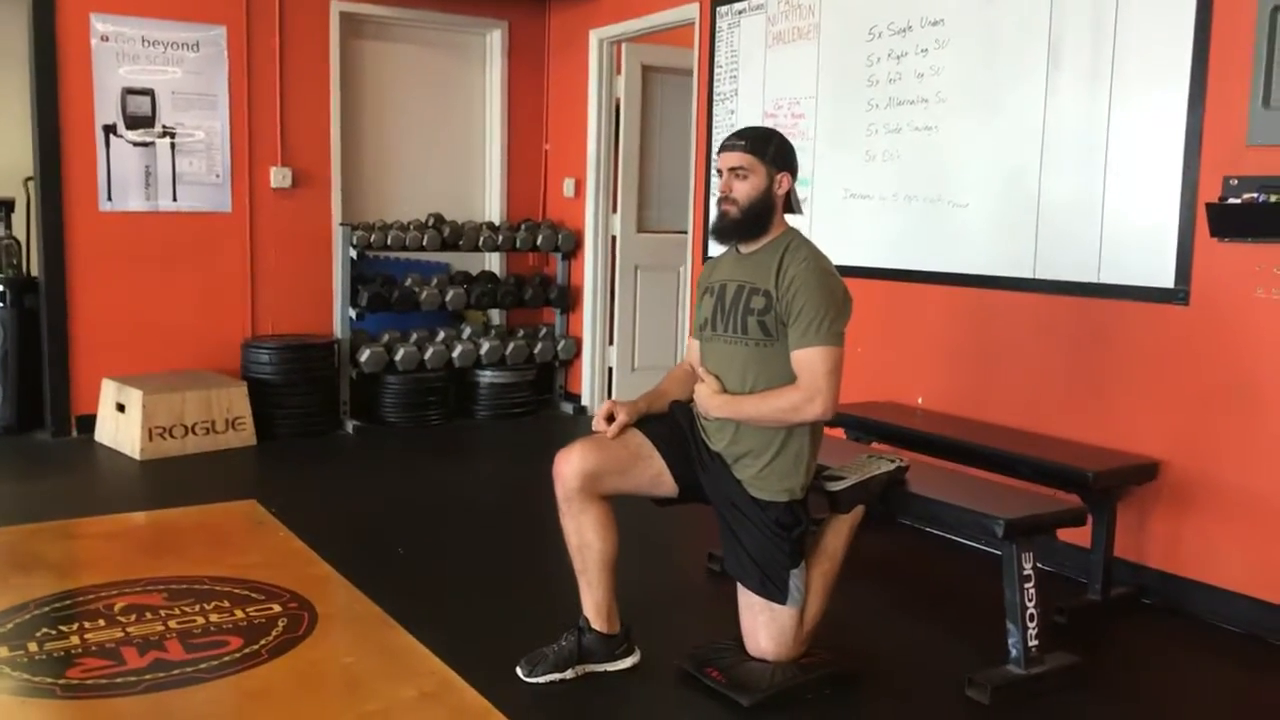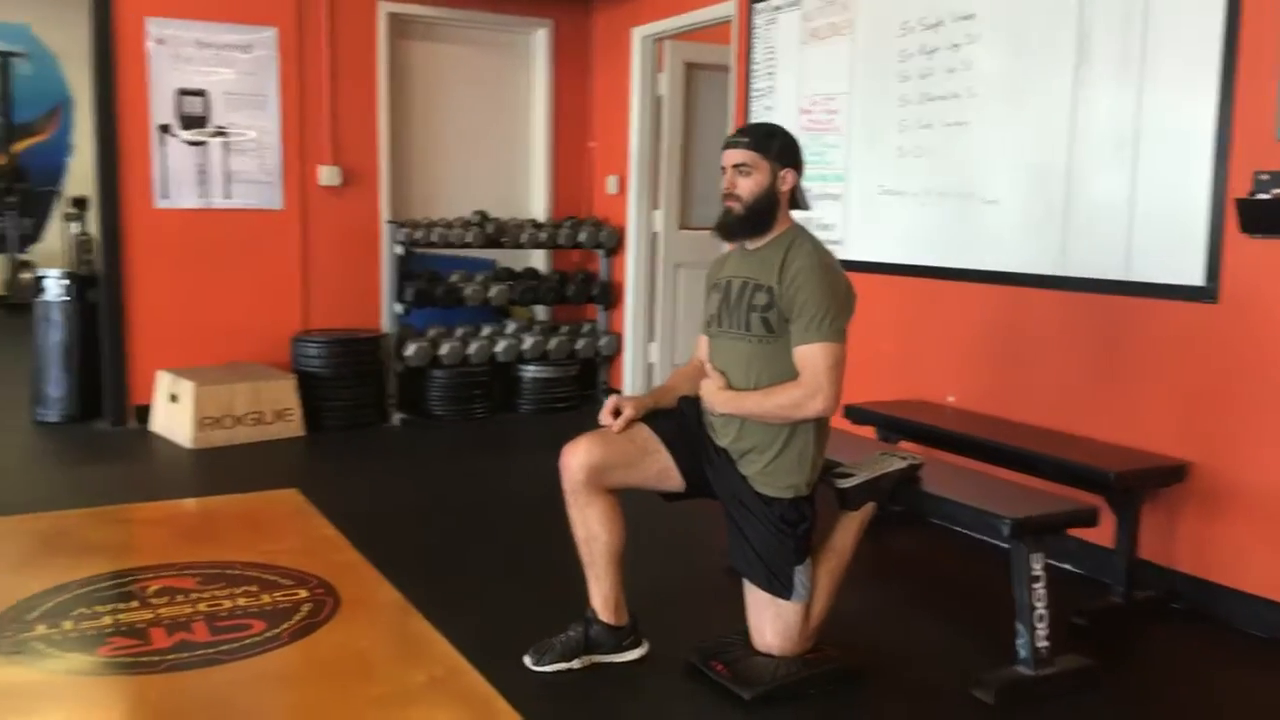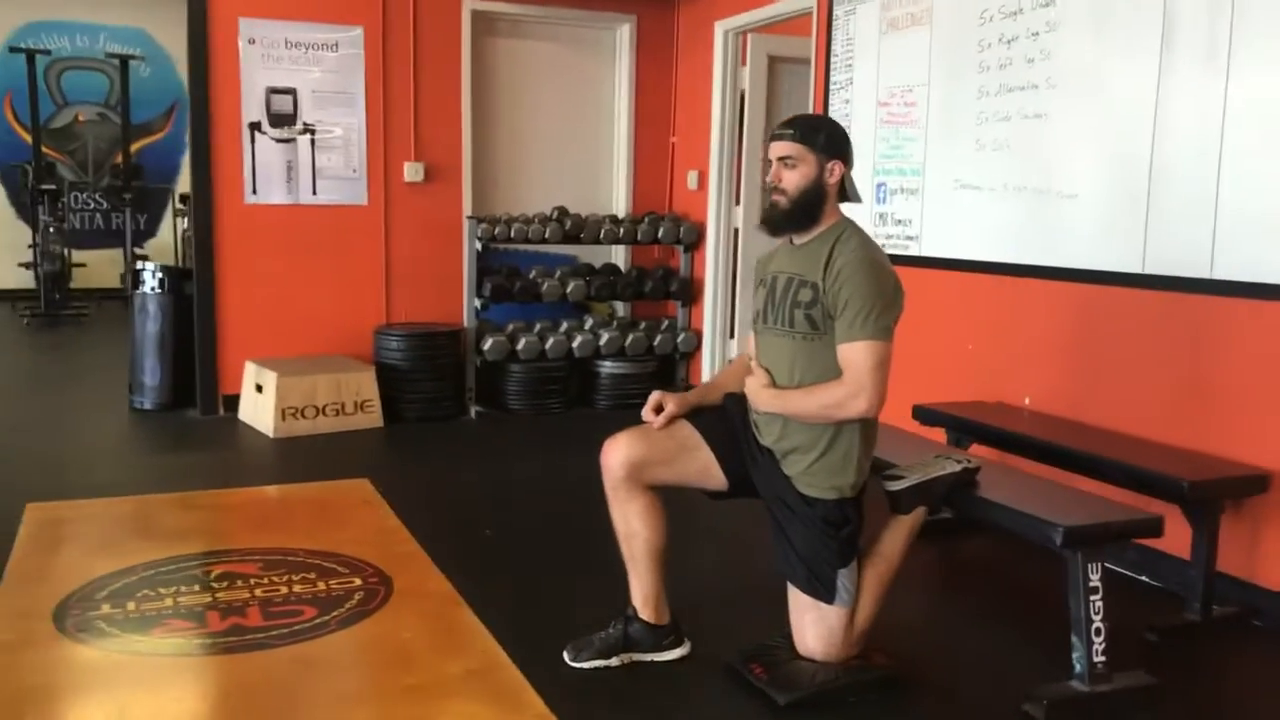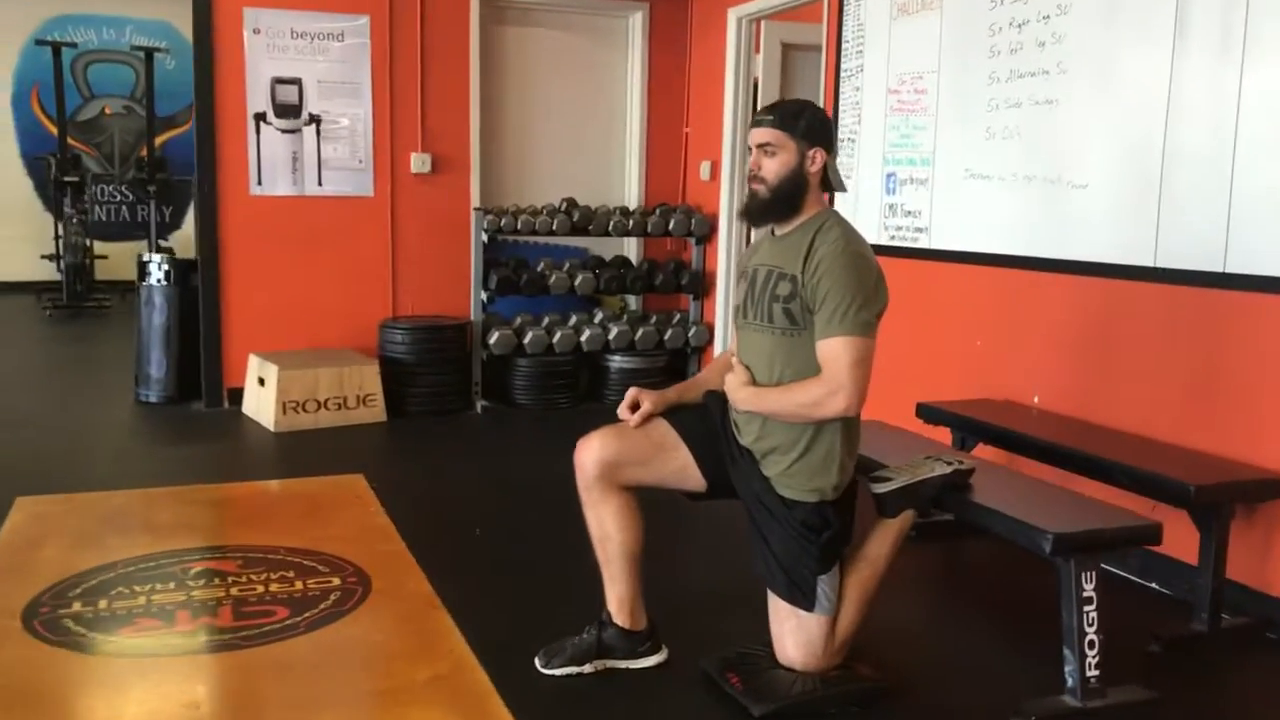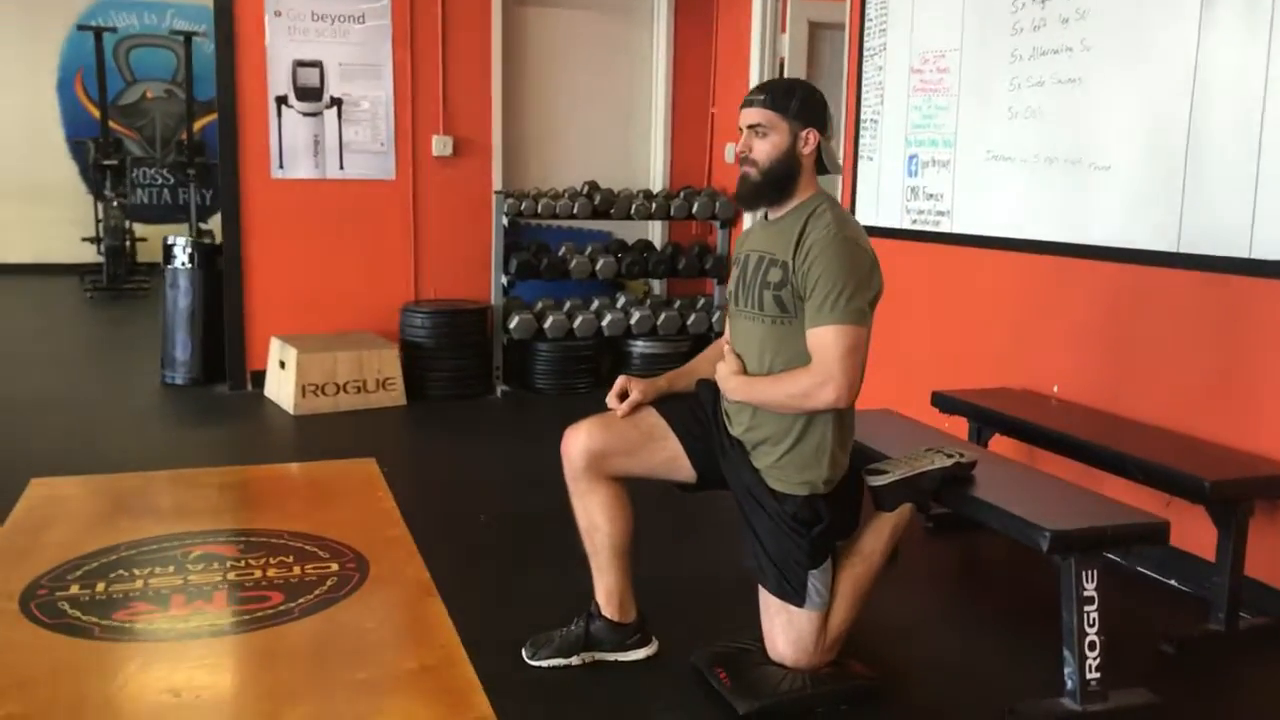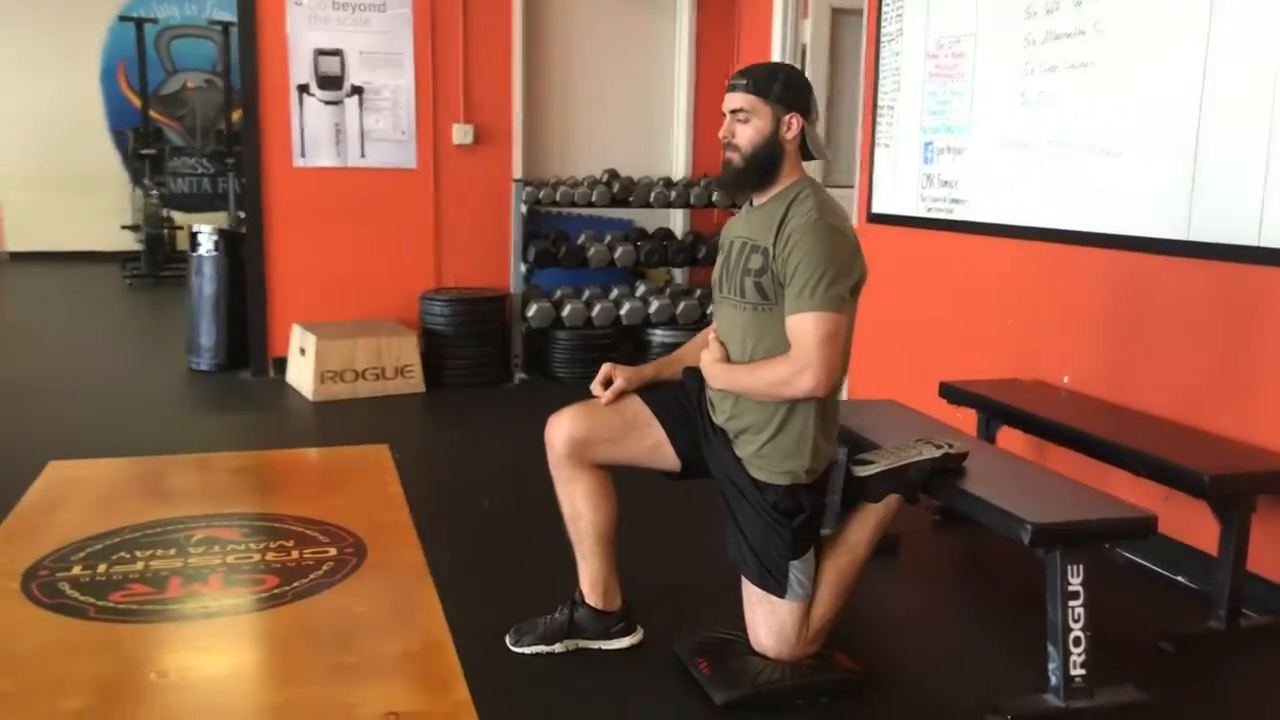
dt=0.4s
person 1, frame 1
left shoulder: (804, 272)
right shoulder: (717, 269)
left elbow: (816, 400)
left wrist: (719, 403)
right wrist: (640, 404)
left hip: (764, 467)
right hip: (700, 435)
left knee: (772, 651)
right knee: (574, 468)
left ankle: (843, 510)
right ankle: (604, 636)
person 1, frame 2
left shoulder: (808, 268)
right shoulder: (727, 264)
left elbow: (817, 397)
left wrist: (724, 399)
right wrist: (646, 400)
left hip: (769, 464)
right hip: (709, 433)
left knee: (779, 646)
right knee: (581, 462)
left ankle: (854, 506)
right ankle: (612, 628)
person 1, frame 3
left shoulder: (855, 263)
right shoulder: (775, 258)
left elbow: (862, 396)
left wrist: (767, 396)
right wrist: (691, 398)
left hip: (815, 464)
right hip: (756, 430)
left knee: (823, 650)
right knee: (621, 457)
left ankle: (908, 507)
right ankle: (653, 626)
person 1, frame 4
left shoulder: (836, 254)
right shoulder: (761, 247)
left elbow: (841, 395)
left wrist: (745, 395)
right wrist: (668, 395)
left hip: (796, 466)
right hip: (737, 430)
left knee: (805, 659)
right knee: (594, 457)
left ankle: (895, 511)
right ankle: (628, 632)
person 1, frame 5
left shoulder: (829, 240)
right shoulder: (757, 232)
left elbow: (832, 385)
left wrist: (735, 385)
right wrist: (659, 383)
left hip: (788, 458)
right hip: (730, 420)
left knee: (797, 654)
right knee: (583, 447)
left ankle: (890, 506)
right ankle: (618, 624)
person 1, frame 6
left shoulder: (812, 226)
right shoulder: (745, 219)
left elbow: (811, 374)
left wrist: (717, 371)
right wrist: (646, 372)
left hip: (772, 446)
right hip: (716, 408)
left knee: (781, 645)
right knee: (567, 434)
left ankle: (878, 496)
right ankle: (602, 612)
